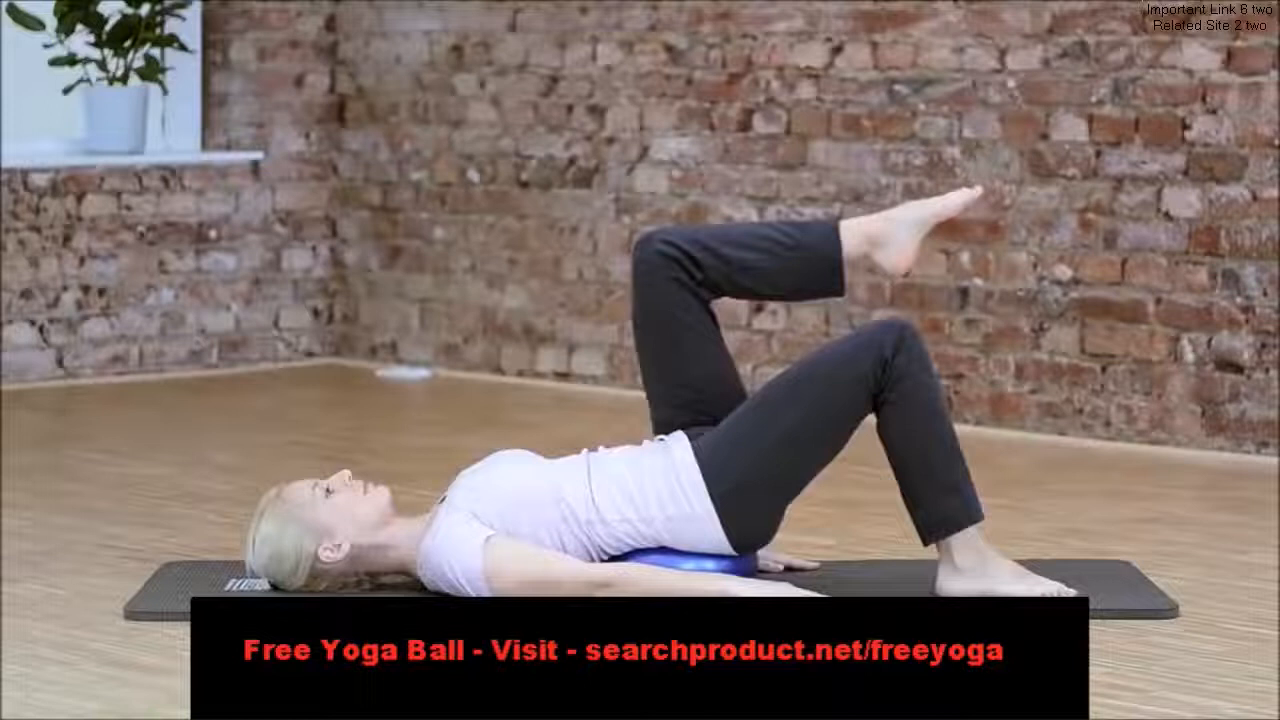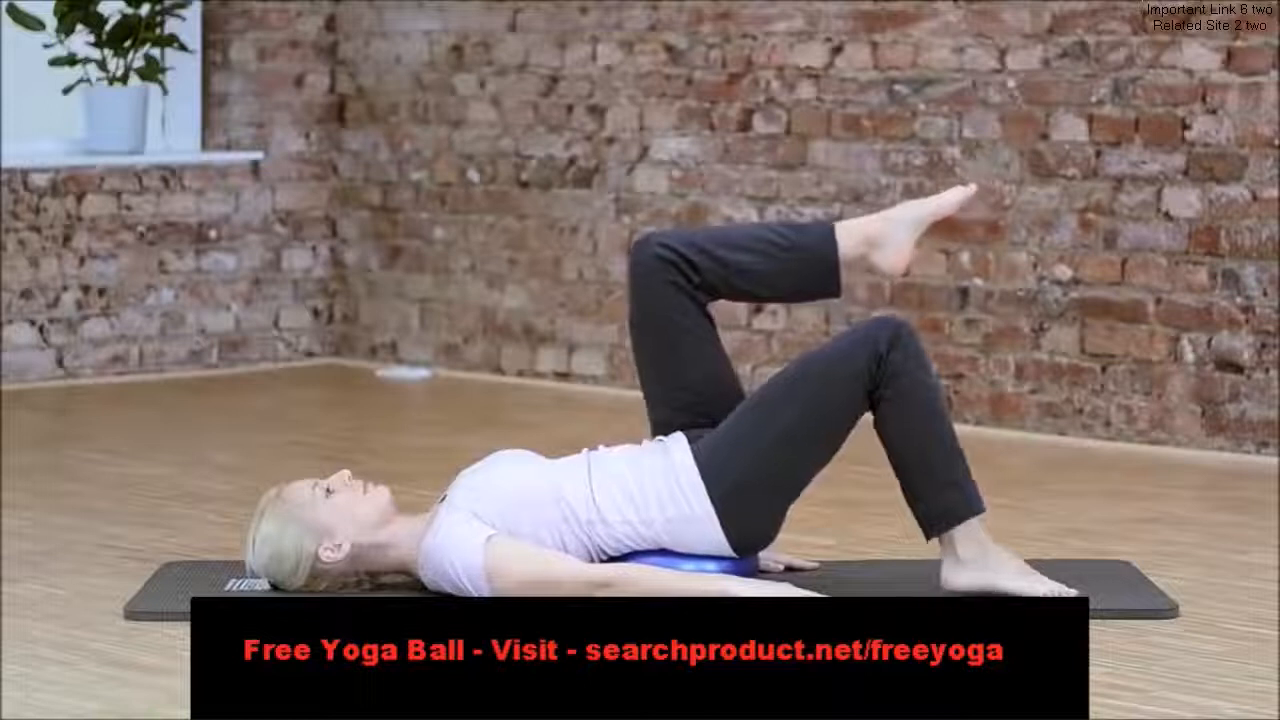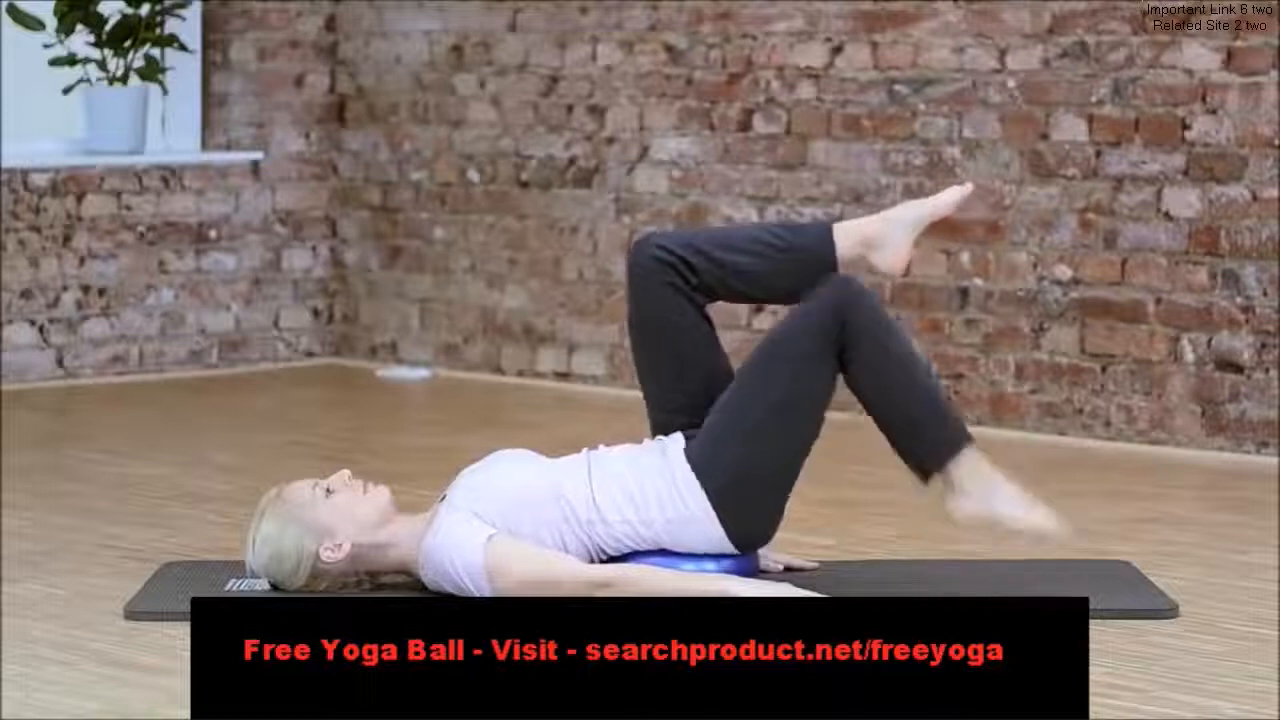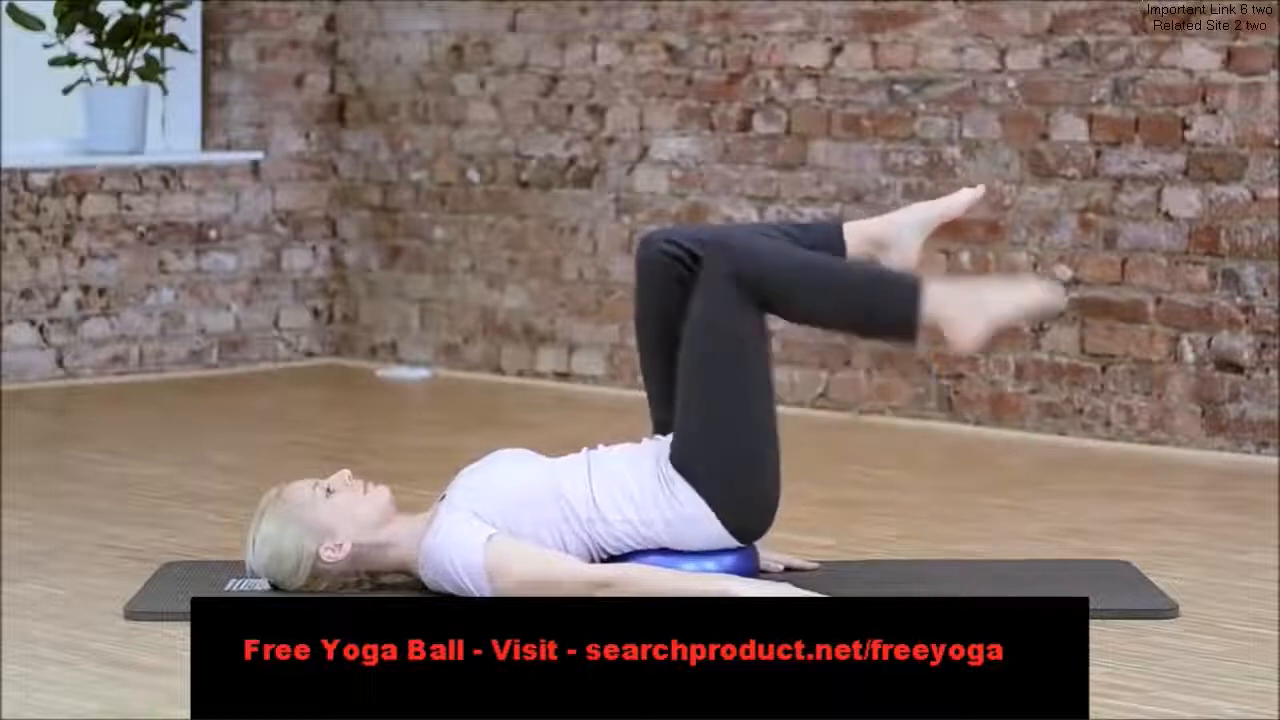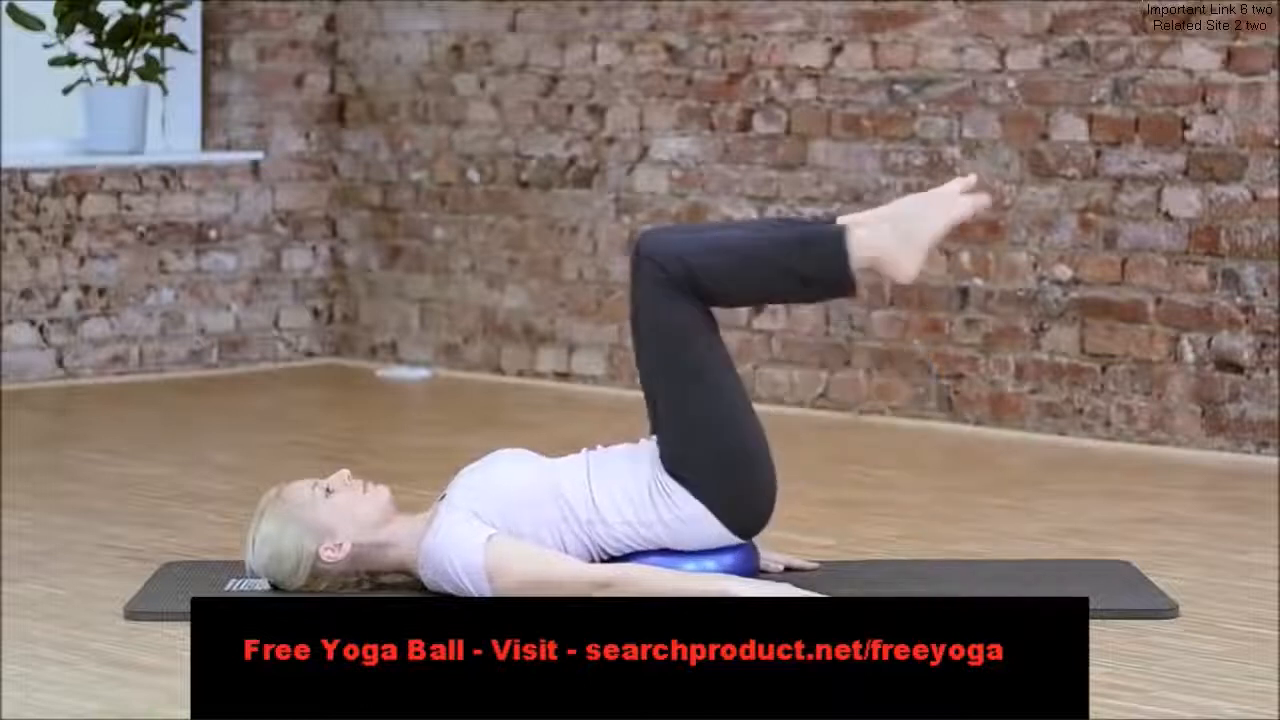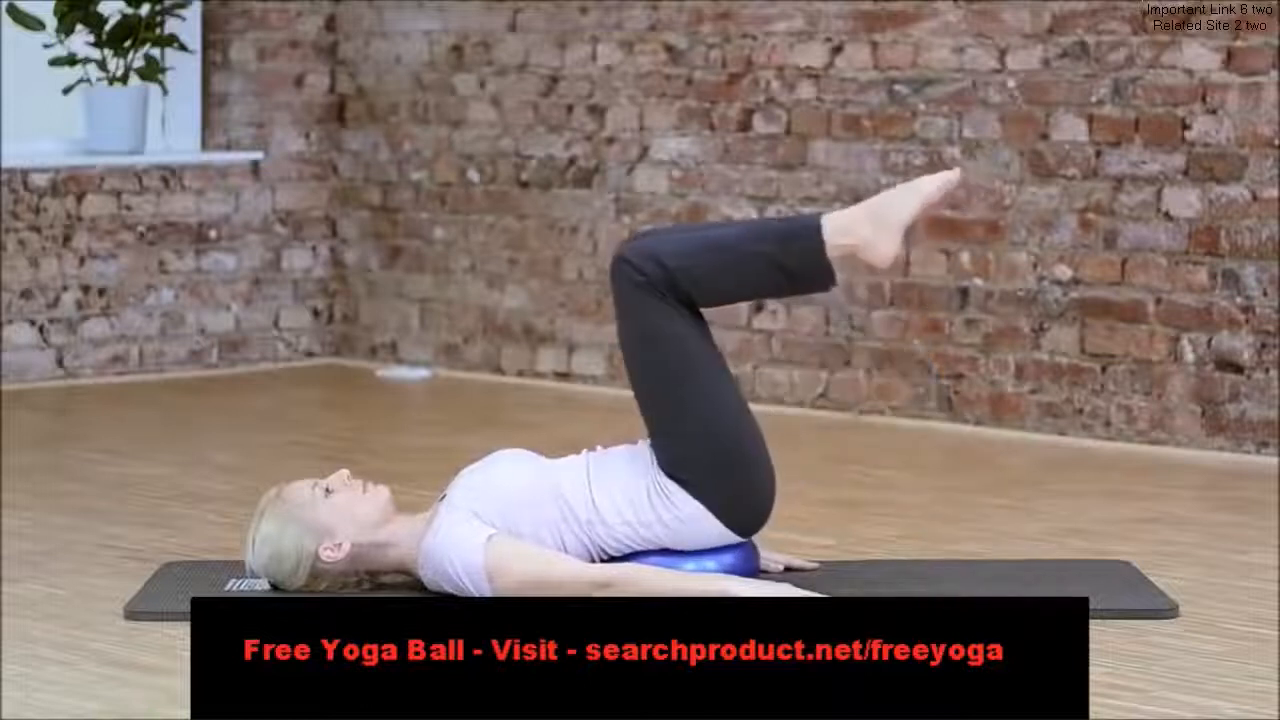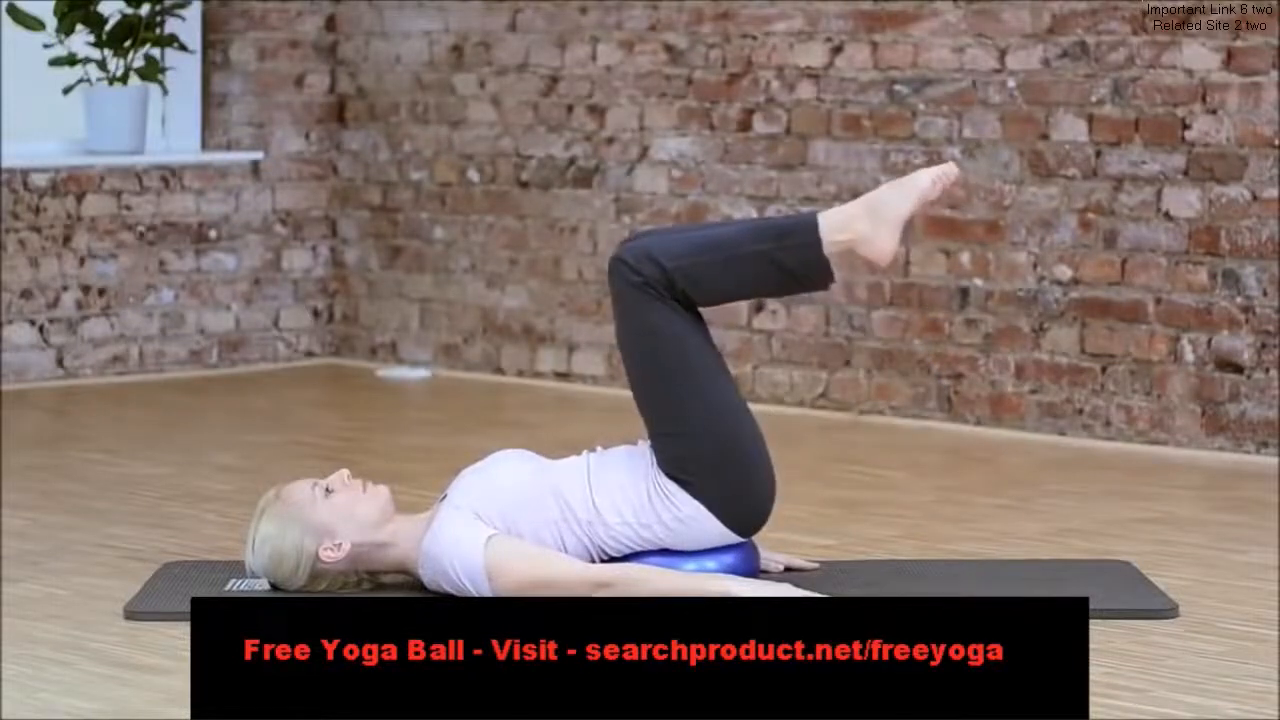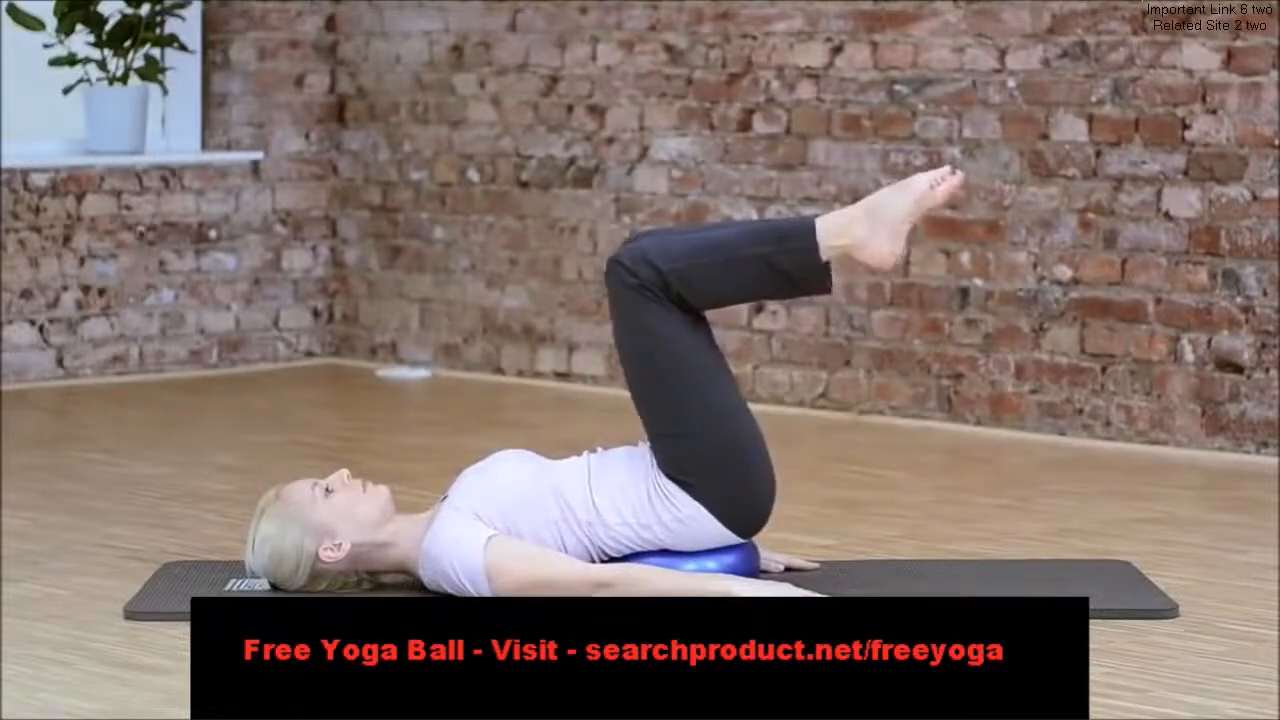
dt=0.3s
person 1, frame 1
left shoulder: (453, 516)
right shoulder: (448, 555)
right elbow: (599, 581)
right wrist: (749, 593)
left hip: (689, 461)
right hip: (716, 489)
left knee: (663, 256)
right knee: (889, 349)
left ankle: (870, 237)
right ankle: (965, 559)
person 1, frame 2
left shoulder: (448, 517)
right shoulder: (448, 554)
right elbow: (600, 583)
right wrist: (749, 592)
left hip: (686, 461)
right hip: (715, 491)
left knee: (660, 258)
right knee: (883, 344)
left ankle: (863, 239)
right ankle: (967, 550)
person 1, frame 3
left shoulder: (450, 520)
right shoulder: (448, 555)
right elbow: (598, 582)
right wrist: (754, 592)
left hip: (684, 470)
right hip: (715, 493)
left knee: (658, 259)
right knee: (836, 304)
left ankle: (866, 237)
right ankle: (964, 474)
person 1, frame 4
left shoulder: (450, 517)
right shoulder: (448, 553)
right elbow: (600, 583)
right wrist: (754, 593)
left hip: (683, 481)
right hip: (710, 493)
left knee: (669, 255)
right knee: (734, 268)
left ankle: (875, 240)
right ankle: (942, 306)
person 1, frame 5
left shoulder: (451, 517)
right shoulder: (446, 550)
right elbow: (599, 583)
right wrist: (748, 592)
left hip: (691, 490)
right hip: (710, 494)
left knee: (659, 257)
right knee: (662, 267)
left ankle: (871, 235)
right ankle: (872, 246)
person 1, frame 6
left shoulder: (450, 517)
right shoulder: (447, 553)
right elbow: (598, 582)
right wrist: (747, 591)
left hip: (689, 491)
right hip: (712, 492)
left knee: (649, 266)
right knee: (642, 269)
left ankle: (849, 232)
right ankle: (849, 232)
person 1, frame 7
left shoulder: (451, 517)
right shoulder: (448, 552)
right elbow: (600, 583)
right wrist: (743, 591)
left hip: (700, 499)
right hip: (712, 494)
left knee: (647, 262)
right knee: (640, 271)
left ankle: (848, 231)
right ankle: (847, 228)
person 1, frame 8
left shoulder: (449, 519)
right shoulder: (447, 554)
right elbow: (598, 583)
right wrist: (742, 588)
left hip: (690, 495)
right hip: (710, 493)
left knee: (648, 264)
right knee: (638, 272)
left ankle: (843, 240)
right ankle: (845, 231)
